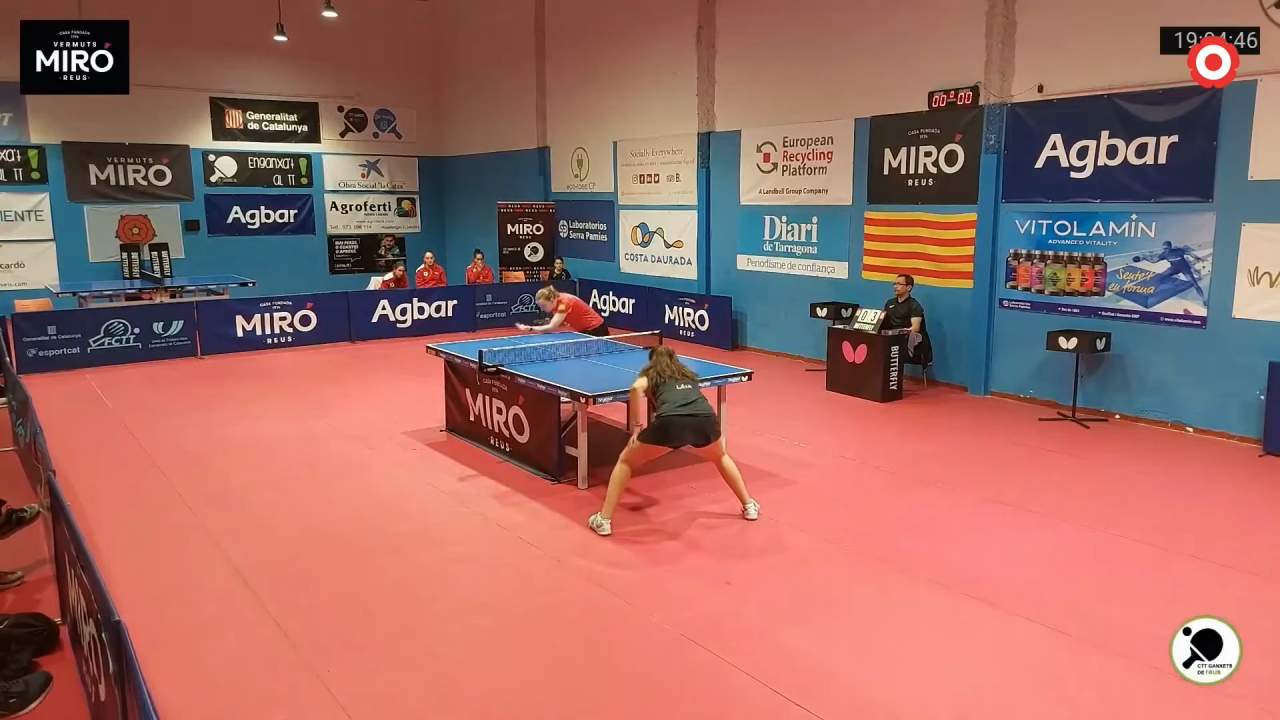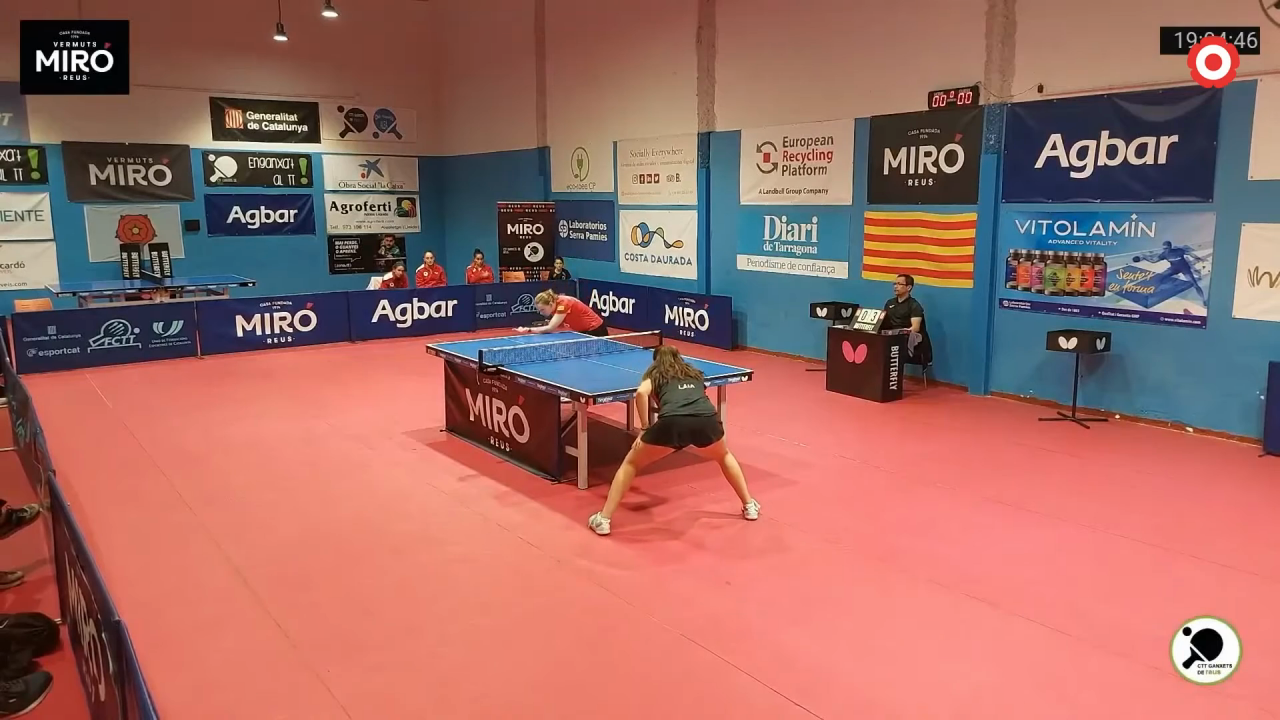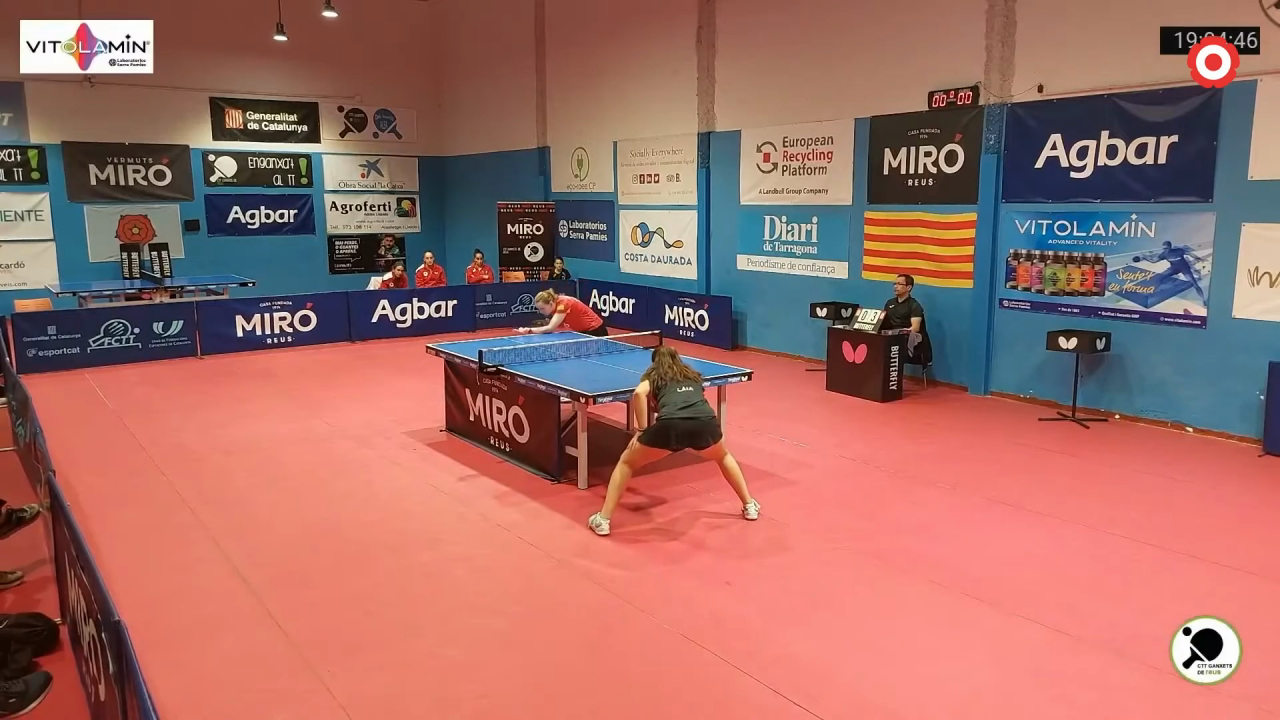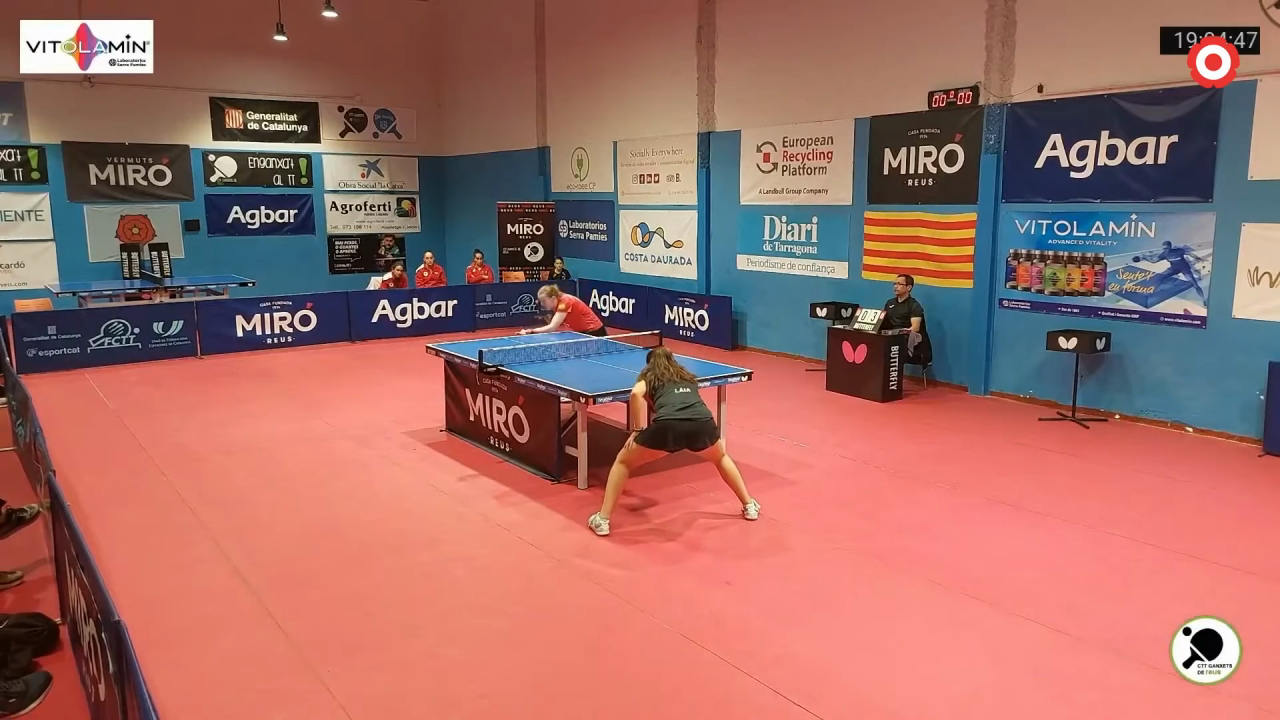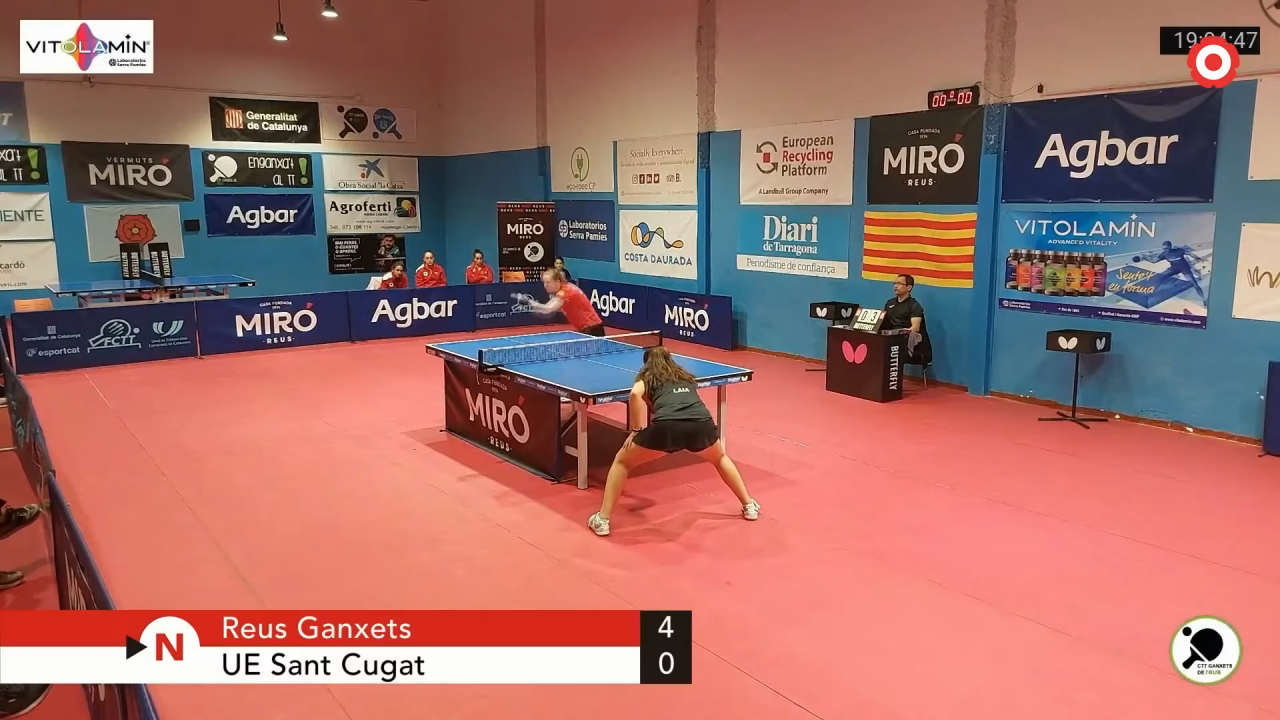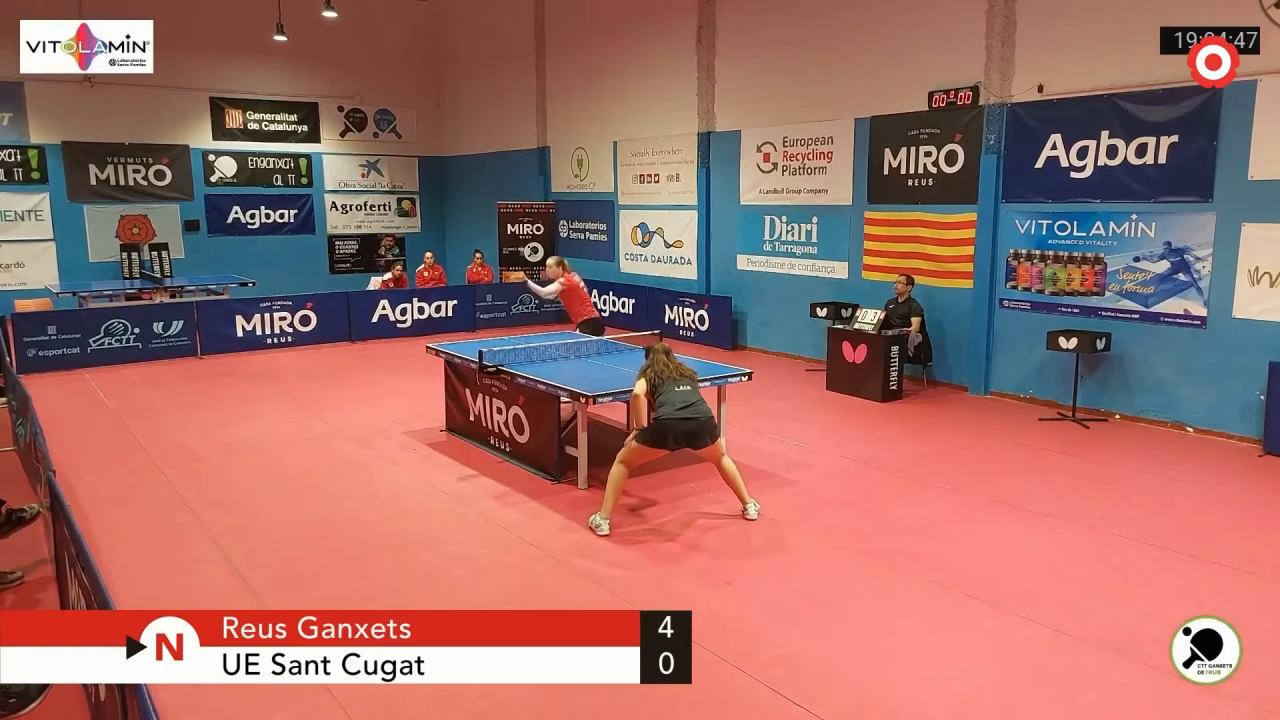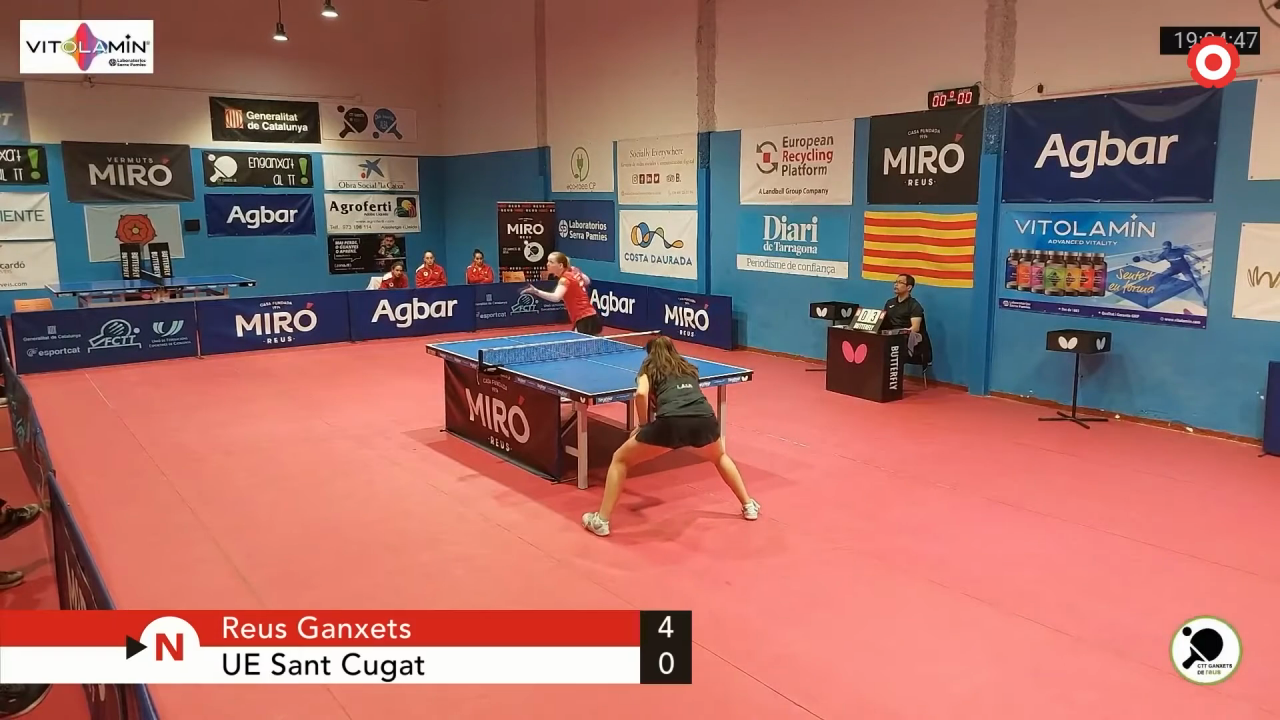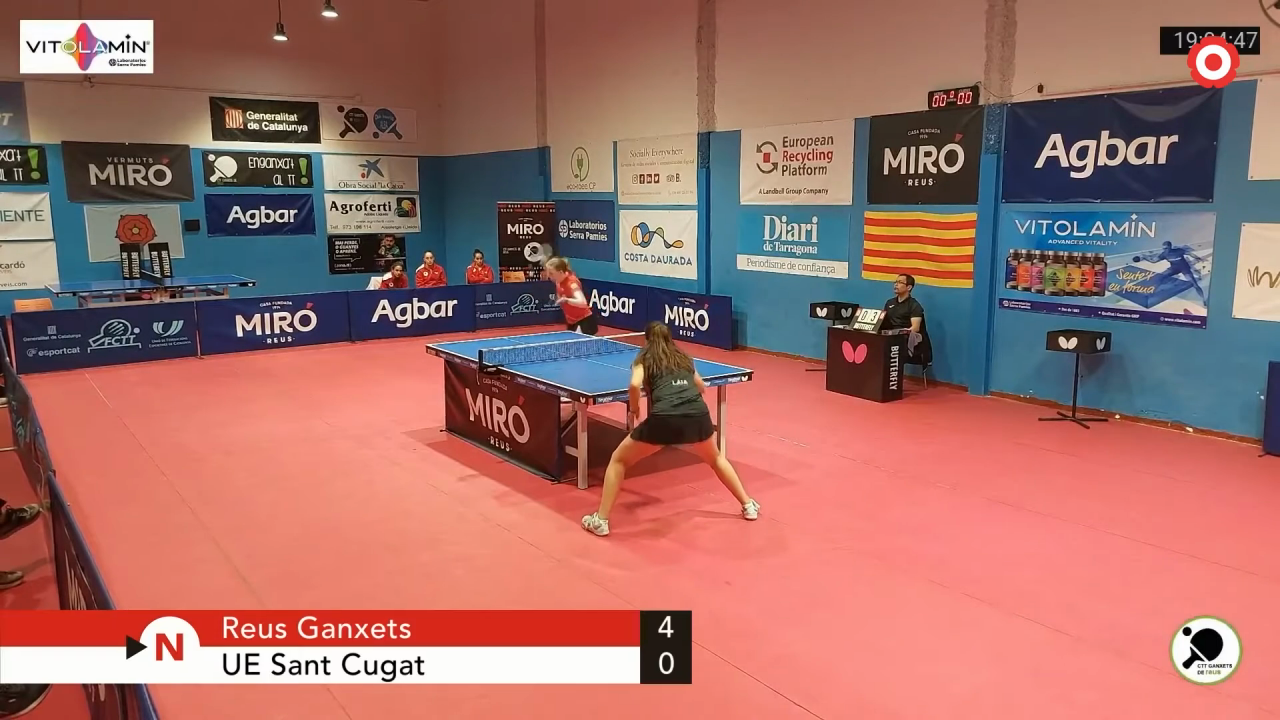
dt=0.2s
person 1, frame 1
left shoulder: (650, 373)
right shoulder: (689, 374)
left elbow: (637, 388)
left wrist: (638, 426)
left hip: (671, 421)
right hip: (705, 418)
left knee: (626, 462)
right knee: (720, 457)
left ankle: (604, 520)
right ankle: (748, 505)
person 1, frame 2
left shoulder: (654, 374)
right shoulder: (695, 374)
left elbow: (641, 393)
left wrist: (645, 428)
left hip: (673, 422)
right hip: (706, 419)
left knee: (630, 463)
right knee: (724, 456)
left ankle: (604, 519)
right ankle: (749, 505)
person 1, frame 3
left shoulder: (653, 375)
right shoulder: (693, 376)
left elbow: (639, 393)
left wrist: (641, 430)
left hip: (671, 424)
right hip: (705, 422)
left knee: (627, 463)
right knee: (723, 457)
left ankle: (603, 519)
right ankle: (749, 505)
person 1, frame 4
left shoulder: (649, 376)
right shoulder: (687, 377)
left elbow: (636, 393)
left wrist: (638, 430)
left hip: (668, 425)
right hip: (702, 423)
left knee: (623, 462)
right knee: (721, 458)
left ankle: (603, 520)
right ankle: (749, 505)
person 1, frame 5
left shoulder: (647, 376)
right shoulder: (685, 376)
left elbow: (635, 394)
left wrist: (637, 430)
left hip: (667, 426)
right hip: (701, 423)
left knee: (622, 461)
right knee: (720, 458)
left ankle: (603, 520)
right ankle: (749, 505)
person 1, frame 6
left shoulder: (648, 373)
right shoulder: (687, 373)
left elbow: (637, 394)
left wrist: (639, 429)
left hip: (668, 424)
right hip: (703, 421)
left knee: (622, 461)
right knee: (720, 457)
left ankle: (603, 520)
right ankle: (748, 505)
person 1, frame 7
left shoulder: (649, 369)
right shoulder: (687, 368)
left elbow: (641, 394)
left wrist: (643, 424)
left hip: (671, 422)
right hip: (705, 418)
left knee: (620, 460)
right knee: (720, 457)
left ankle: (602, 520)
right ankle: (748, 505)
person 1, frame 8
left shoulder: (644, 360)
right shoulder: (684, 359)
left elbow: (635, 385)
right elbow: (702, 390)
left wrist: (634, 411)
left hip: (664, 419)
right hip: (698, 415)
left knee: (618, 460)
right knee: (715, 458)
left ankle: (601, 520)
right ankle: (748, 506)
